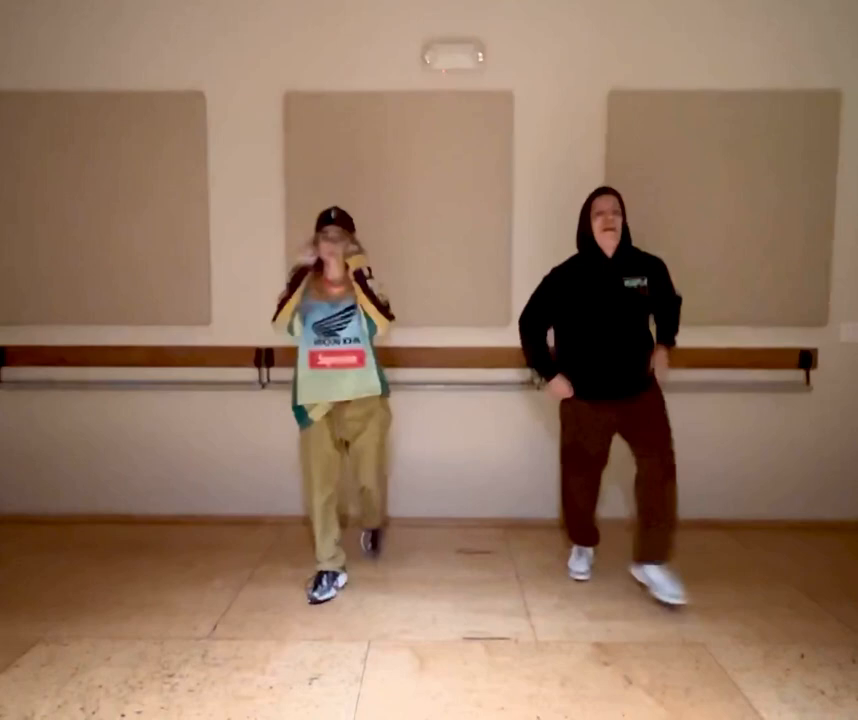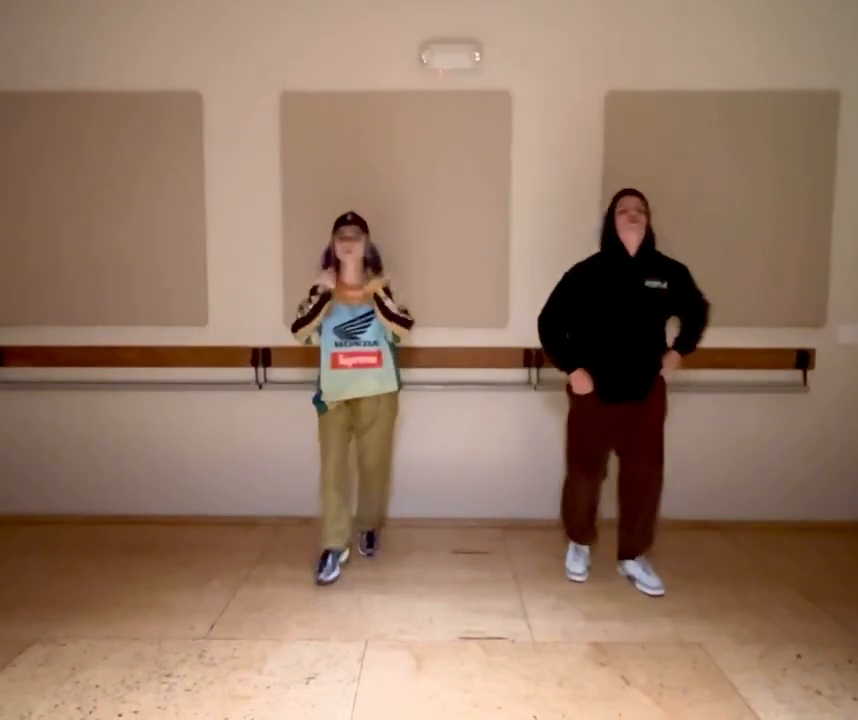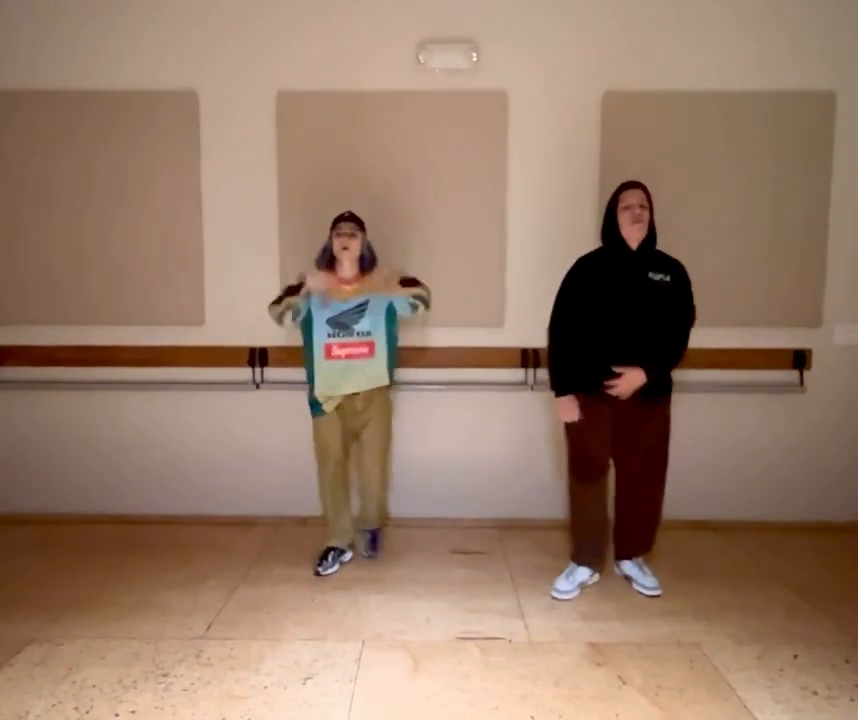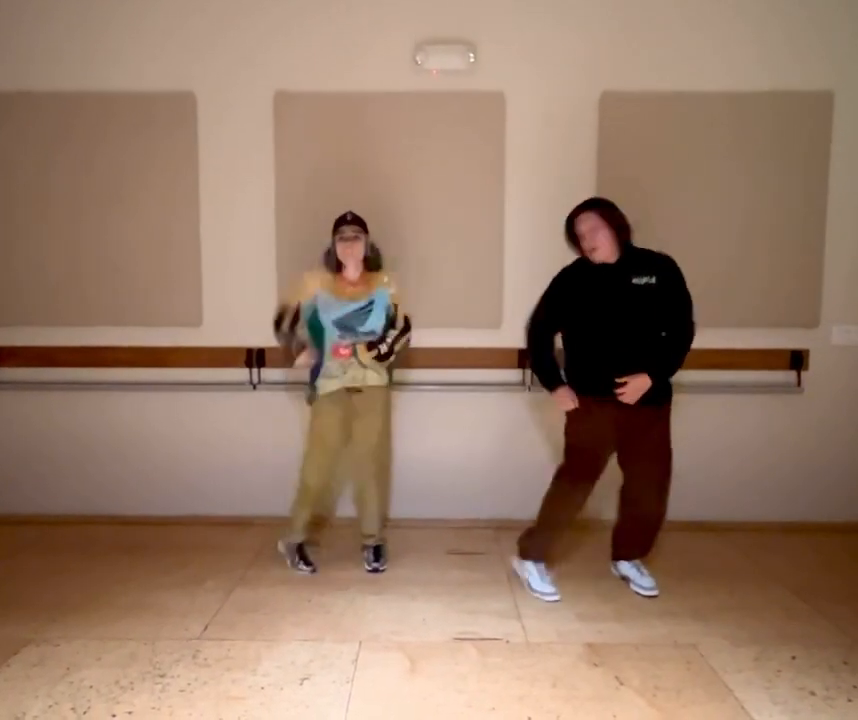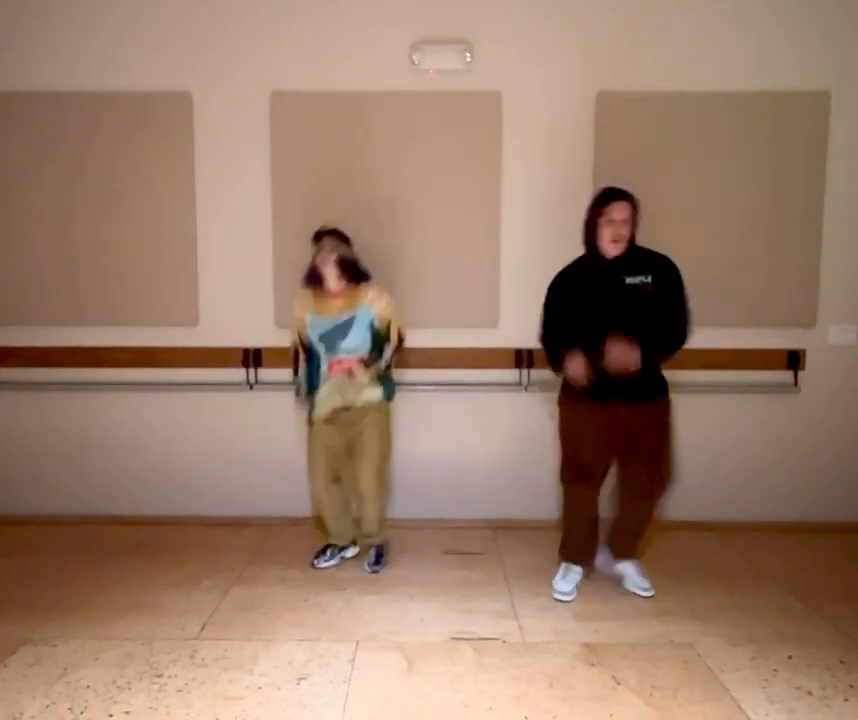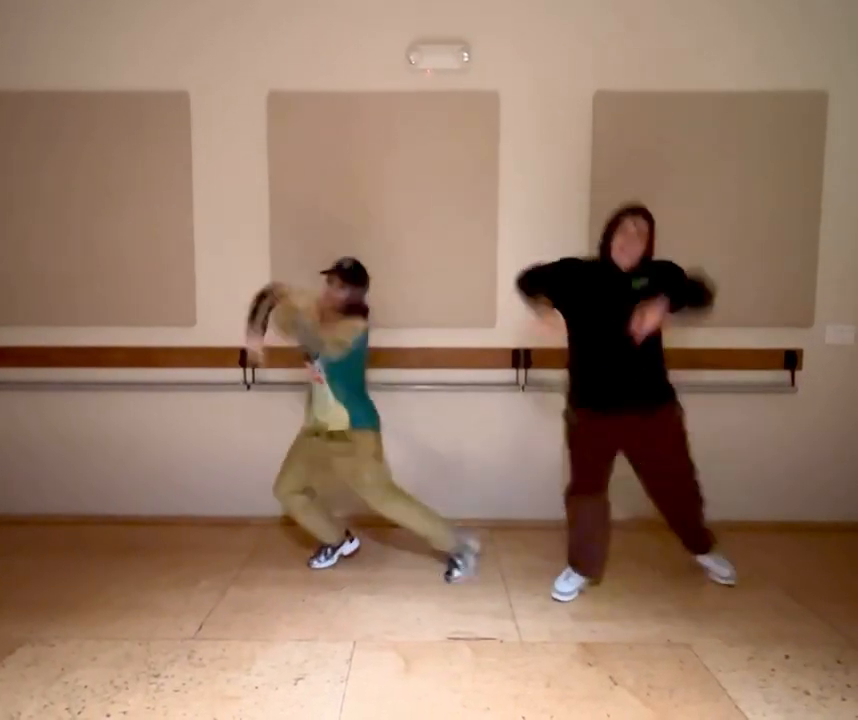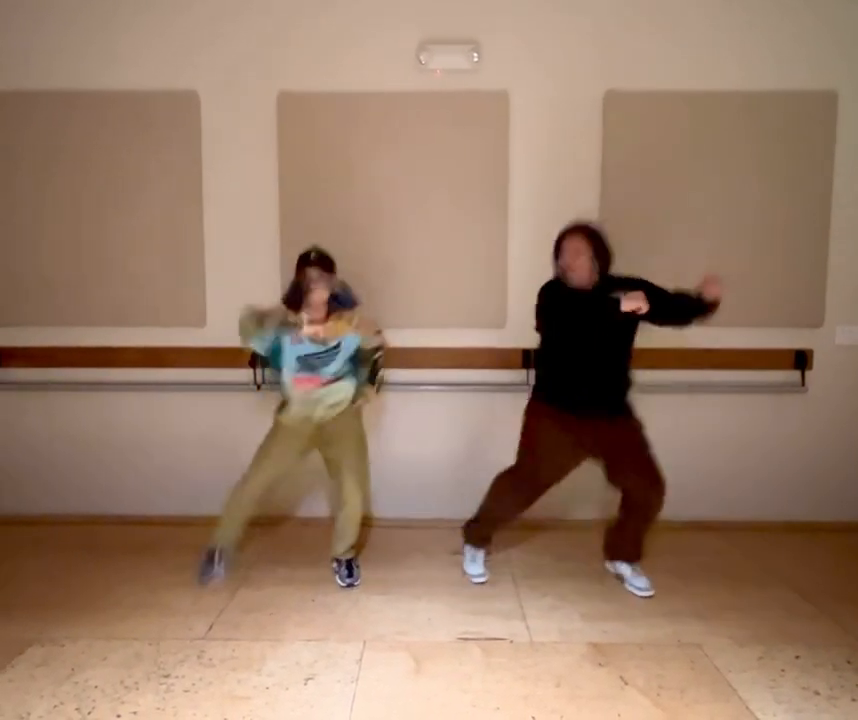
dt=0.4s
person 1, frame 1
left shoulder: (649, 268)
right shoulder: (566, 276)
left elbow: (669, 306)
right elbow: (530, 324)
left wrist: (664, 344)
right wrist: (550, 374)
left hip: (639, 389)
right hip: (583, 394)
left knee: (658, 467)
right knee: (581, 473)
left ankle: (652, 562)
right ankle: (583, 544)
person 1, frame 2
left shoulder: (669, 272)
right shoulder: (587, 274)
left elbow: (697, 312)
right elbow: (549, 323)
left wrist: (679, 349)
right wrist: (571, 367)
left hip: (646, 392)
right hip: (593, 392)
left knee: (644, 475)
right knee: (584, 470)
left ankle: (634, 556)
right ankle: (580, 543)
person 1, frame 3
left shoulder: (670, 271)
right shoulder: (589, 268)
left elbow: (679, 332)
right elbow: (561, 332)
left wrist: (647, 371)
right wrist: (562, 390)
left hip: (648, 394)
right hip: (590, 393)
left knee: (645, 478)
right knee: (588, 477)
left ankle: (631, 557)
right ankle: (584, 563)
person 1, frame 4
left shoulder: (659, 269)
right shoulder: (572, 281)
left elbow: (681, 329)
right elbow: (538, 335)
left wrist: (653, 374)
right wrist: (555, 385)
left hip: (647, 398)
right hip: (590, 399)
left knee: (649, 483)
right knee: (577, 476)
left ankle: (629, 558)
right ankle: (532, 557)
person 1, frame 5
left shoulder: (657, 269)
right shoulder: (571, 278)
left elbow: (675, 331)
right elbow: (553, 336)
left wrist: (640, 353)
right wrist: (567, 357)
left hip: (646, 398)
right hip: (586, 399)
left knee: (649, 479)
right knee: (581, 480)
left ankle: (620, 554)
right ankle: (574, 562)
person 1, frame 6
left shoulder: (660, 277)
right shoulder: (577, 275)
left elbow: (698, 293)
right elbow: (531, 279)
left wrist: (663, 304)
right wrist: (540, 299)
left hip: (652, 408)
right hip: (592, 409)
left knee: (676, 482)
right knee: (587, 489)
left ankle: (703, 548)
right ankle: (582, 567)
person 1, frame 7
left shoulder: (628, 290)
right shoulder: (555, 295)
left elbow: (676, 309)
right elbow: (553, 326)
left wrist: (706, 299)
right wrist: (619, 307)
left hip: (612, 415)
right hip: (555, 414)
left knee: (648, 488)
right knee: (525, 482)
left ankle: (623, 558)
right ankle: (475, 543)
person 2, frame 1
left shoulder: (364, 285)
right shoulder: (306, 288)
left elbow: (382, 322)
right elbow: (281, 320)
left wrist: (361, 275)
right wrist: (300, 273)
left hip: (366, 400)
right hip: (317, 402)
left knee: (371, 476)
right knee: (319, 484)
left ankle: (372, 527)
right ankle: (330, 567)
person 2, frame 2
left shoulder: (381, 287)
right shoulder: (323, 287)
left elbow: (404, 328)
right elbow: (300, 332)
left wrist: (381, 298)
right wrist: (320, 295)
left hip: (378, 393)
right hip: (334, 394)
left knee: (374, 466)
right knee: (333, 467)
left ankle: (368, 527)
right ankle: (334, 544)
person 2, frame 3
left shoulder: (380, 282)
right shoulder: (315, 284)
left elbow: (420, 300)
right elbow: (278, 312)
left wrist: (409, 288)
right wrist: (302, 289)
left hip: (371, 391)
right hip: (328, 393)
left knee: (373, 463)
right knee: (331, 468)
left ankle: (370, 527)
right ankle: (339, 543)
person 2, frame 4
left shoulder: (383, 284)
right shoulder: (318, 282)
left elbow: (402, 329)
right elbow: (286, 319)
left wrist: (373, 351)
right wrist: (300, 349)
left hip: (372, 388)
right hip: (330, 388)
left knee: (372, 465)
right knee: (318, 465)
left ankle: (373, 540)
right ankle: (296, 537)
person 2, frame 5
left shoulder: (371, 297)
right shoulder: (306, 305)
left elbow: (394, 340)
left wrist: (370, 367)
right wrist: (304, 388)
left hip: (367, 403)
right hip: (326, 405)
left knee: (370, 476)
right knee: (323, 476)
left ankle: (374, 541)
right ankle: (343, 540)
person 2, frame 6
left shoulder: (353, 324)
right shoulder: (317, 315)
left elbow: (329, 344)
right elbow: (273, 296)
right wrist: (255, 331)
left hip: (356, 428)
right hip: (318, 426)
left knee: (383, 496)
right knee: (287, 489)
left ankle: (455, 544)
right ankle: (338, 540)
person 2, frame 7
left shoulder: (350, 322)
right shoulder: (281, 322)
left elbow: (376, 341)
right elbow: (249, 329)
left wrist: (370, 380)
right wrist: (275, 323)
left hip: (340, 414)
right hip: (296, 418)
left knee: (353, 487)
right knee: (254, 483)
left ankle: (344, 556)
right ankle: (220, 546)
